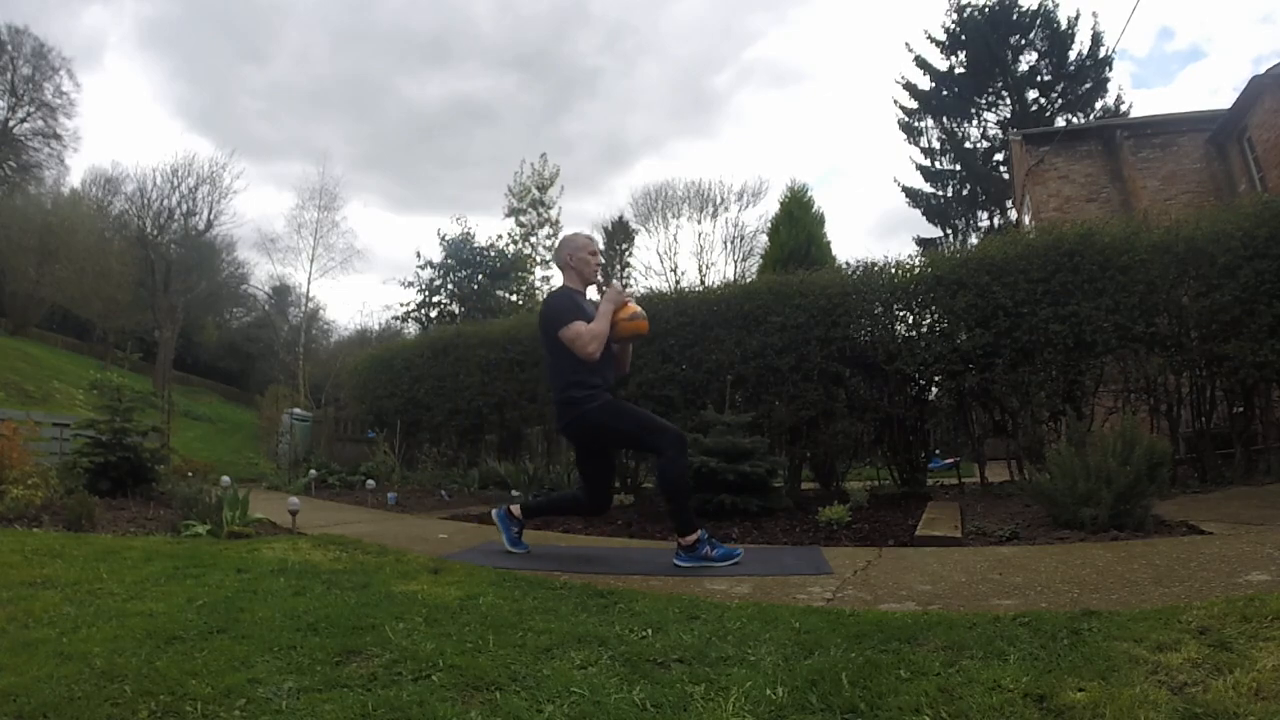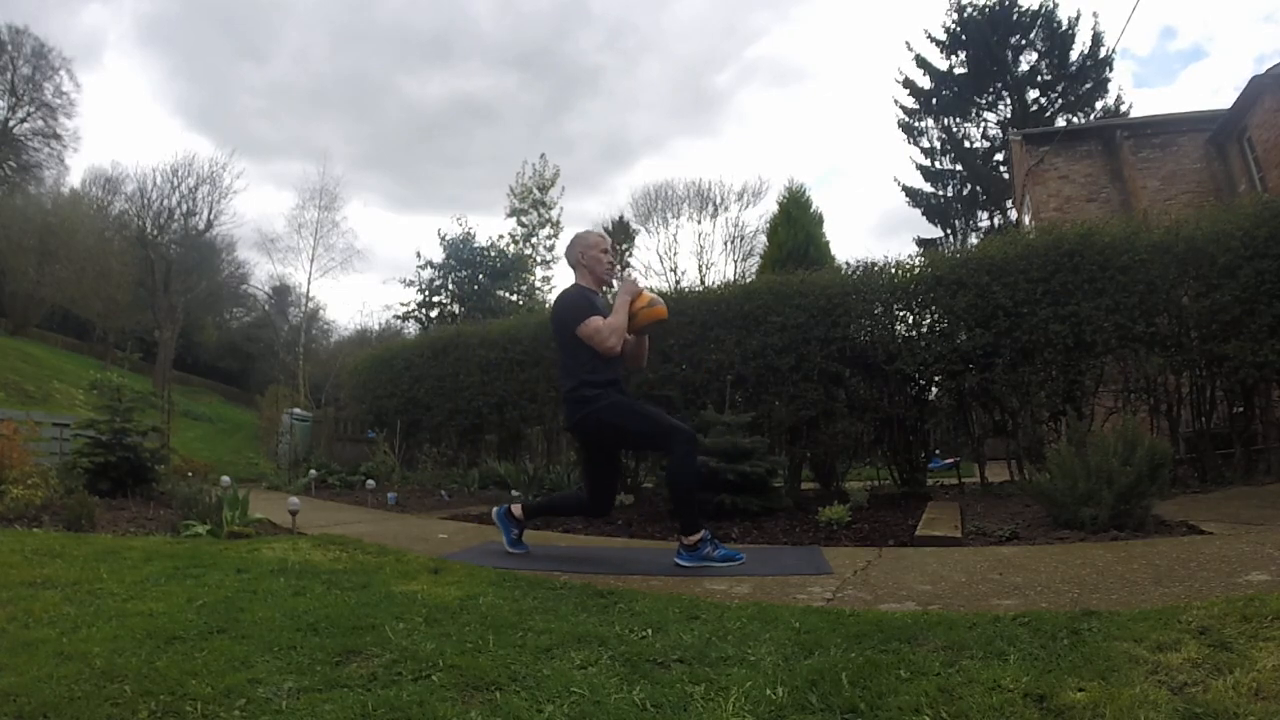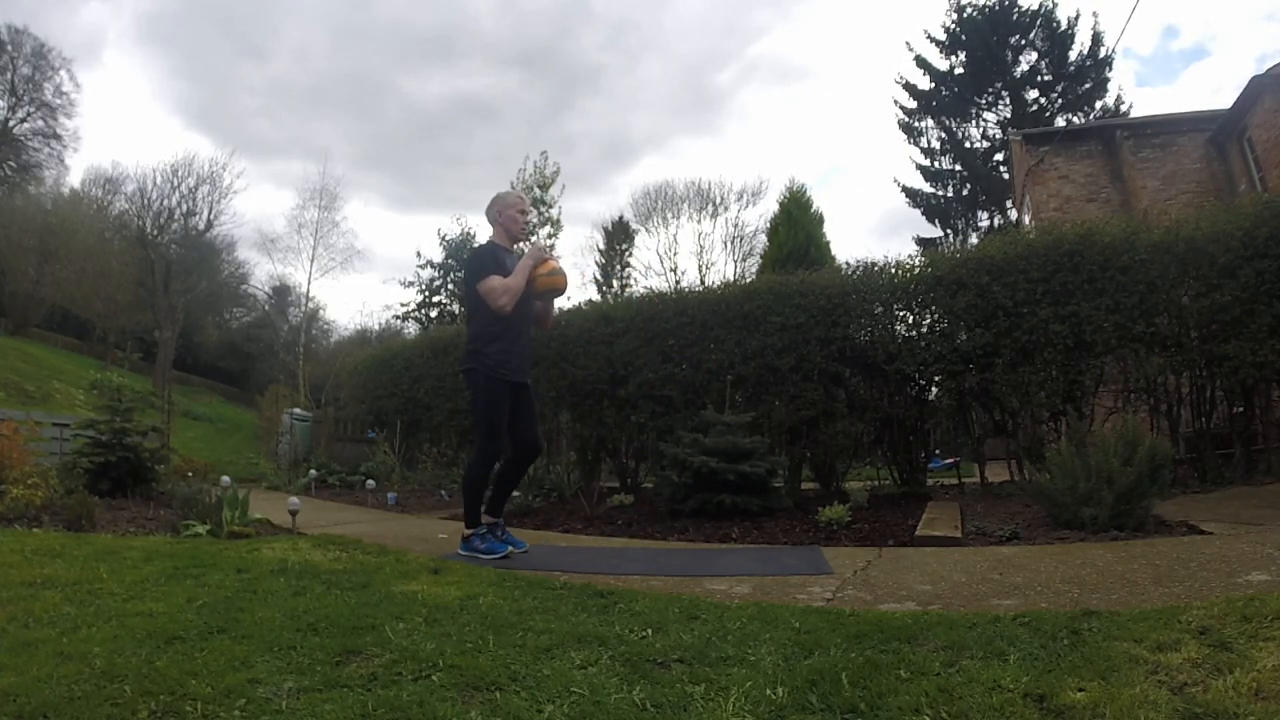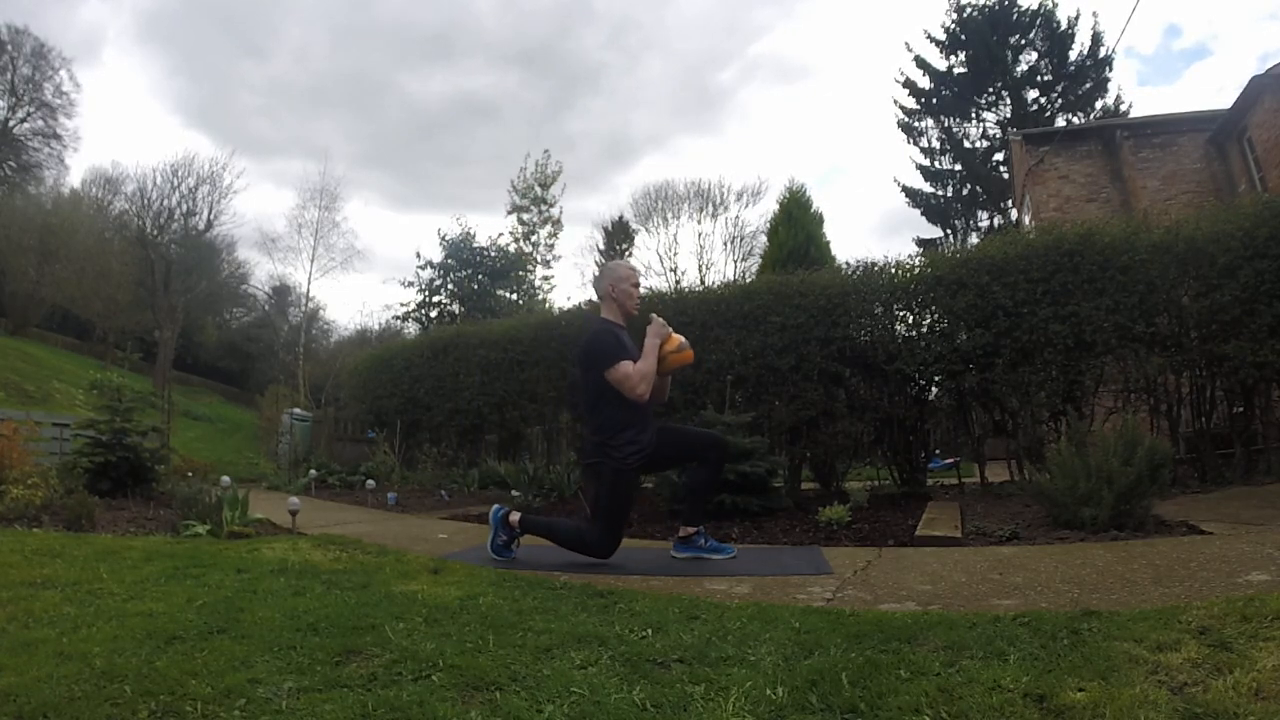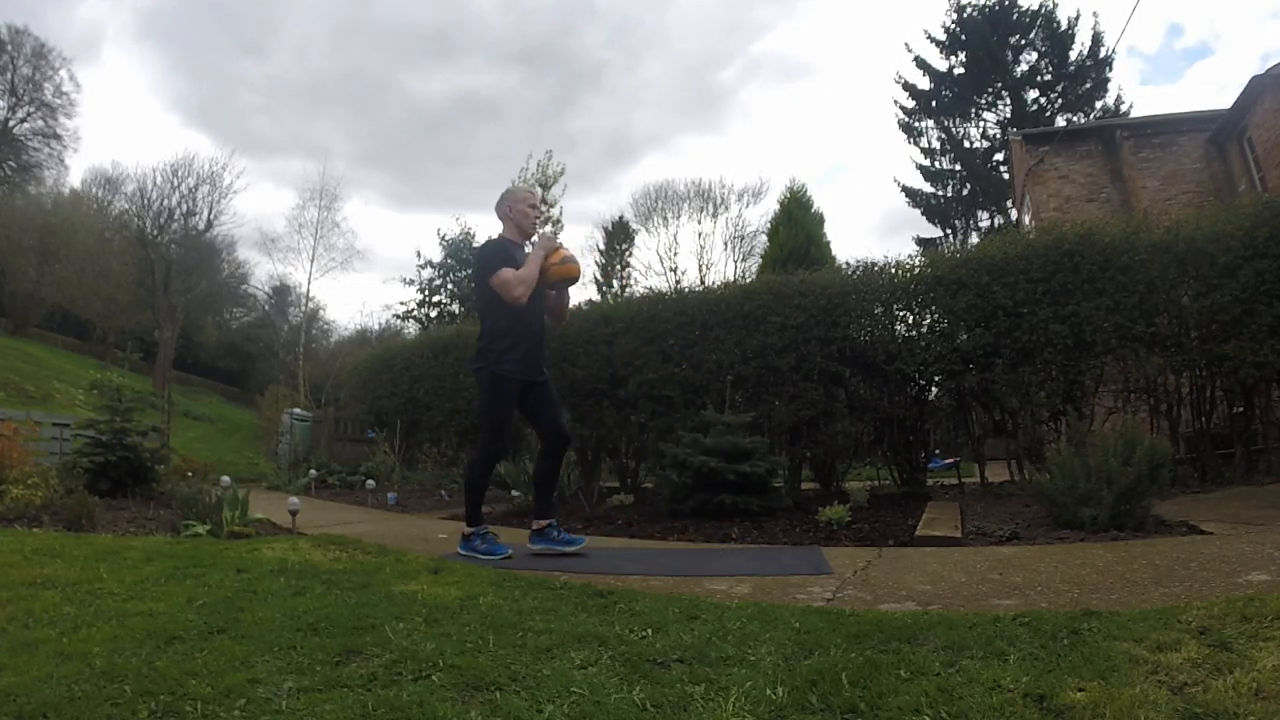
dt=1s
person 1, frame 1
left shoulder: (584, 305)
right shoulder: (559, 303)
left elbow: (621, 365)
right elbow: (590, 348)
right wrist: (608, 305)
left hip: (593, 407)
right hip: (584, 406)
left knee: (596, 499)
right knee: (671, 441)
left ankle: (514, 514)
right ankle: (690, 543)
person 1, frame 2
left shoulder: (598, 304)
right shoulder: (572, 300)
left elbow: (636, 360)
right elbow: (609, 342)
right wrist: (624, 298)
left hip: (598, 408)
right hip: (598, 405)
left knee: (599, 503)
right knee: (682, 439)
left ankle: (514, 514)
right ankle: (694, 543)
person 1, frame 3
left shoulder: (518, 263)
right shoulder: (483, 257)
left elbow: (542, 321)
right elbow: (502, 301)
right wrist: (528, 262)
left hip: (516, 371)
right hip: (489, 369)
left knee: (528, 447)
right knee: (490, 449)
left ankle: (490, 521)
right ankle: (472, 534)
person 1, frame 4
left shoulder: (622, 337)
right shoulder: (601, 337)
left elbow: (657, 396)
right elbow: (639, 390)
right wrist: (652, 340)
left hip: (642, 441)
right hip: (615, 452)
left knee: (714, 447)
right knee: (602, 543)
left ankle: (689, 535)
right ankle: (510, 521)
person 1, frame 5
left shoulder: (532, 259)
right shoulder: (493, 252)
left elbow: (560, 313)
right elbow: (517, 292)
right wrist: (539, 253)
left hip: (532, 369)
right hip: (499, 368)
left knee: (558, 438)
right knee: (492, 448)
left ankle: (542, 526)
right ankle: (472, 534)
